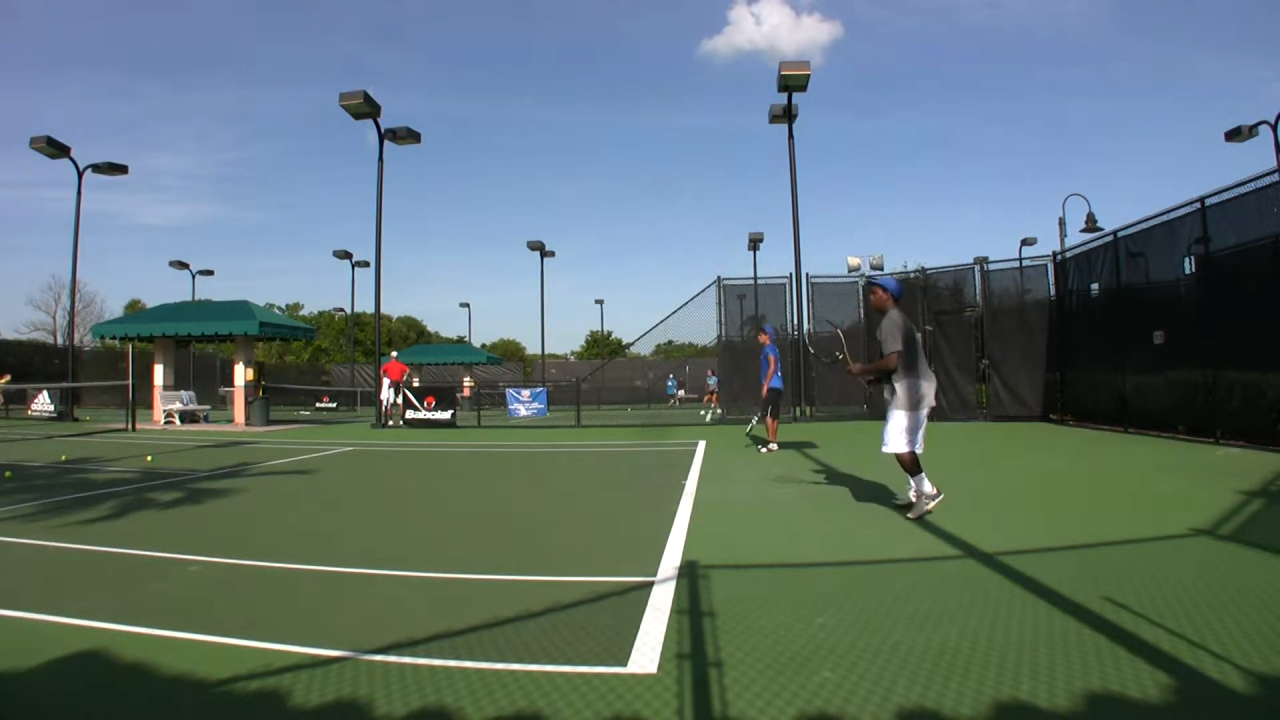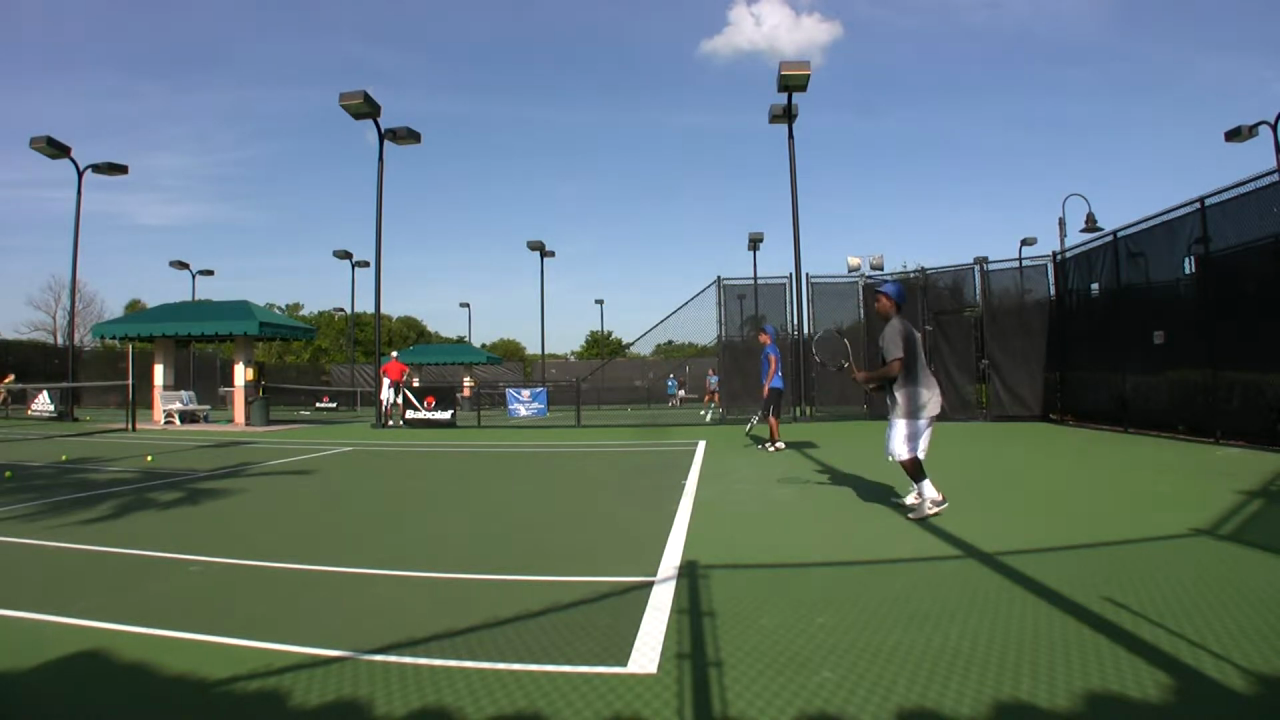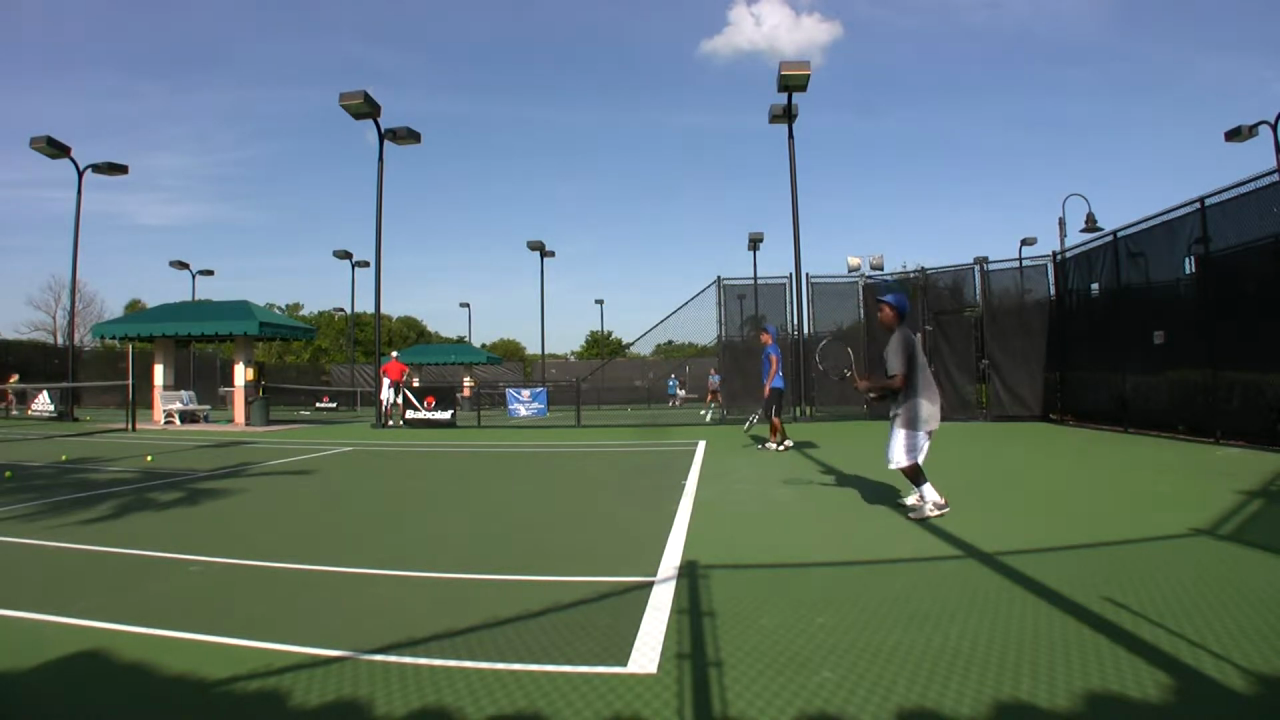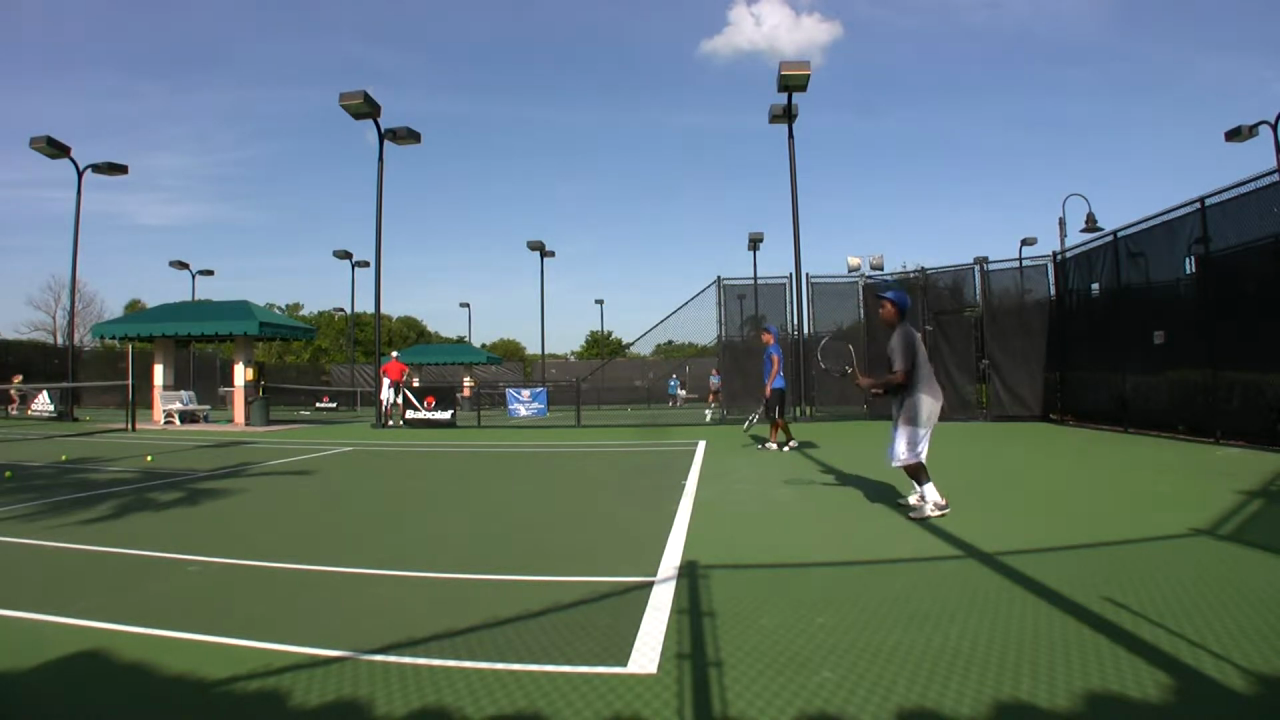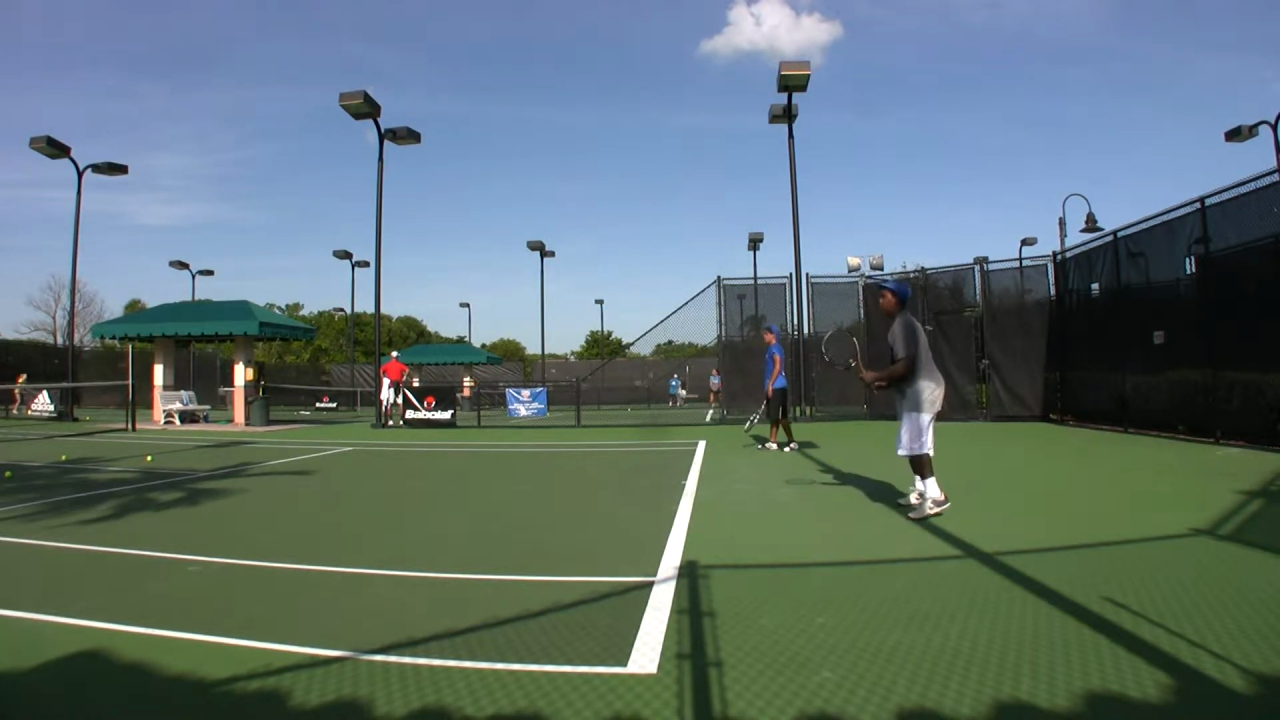
dt=0.1s
person 1, frame 1
left shoulder: (890, 322)
right shoulder: (898, 320)
left elbow: (892, 362)
left wrist: (863, 369)
right wrist: (875, 376)
left hip: (909, 390)
right hip: (912, 388)
left knee: (897, 442)
right knee: (905, 443)
left ankle: (927, 491)
right ankle: (918, 490)
person 1, frame 2
left shoulder: (893, 330)
right shoulder: (902, 328)
left elbow: (895, 369)
left wrist: (867, 377)
right wrist: (878, 383)
left hip: (913, 396)
right hip: (920, 394)
left knee: (900, 449)
right knee: (906, 449)
left ankle: (933, 497)
right ankle: (920, 491)
person 1, frame 3
left shoulder: (897, 341)
right shoulder: (906, 337)
left elbow: (897, 382)
left wrist: (869, 387)
right wrist: (880, 392)
left hip: (915, 406)
right hip: (921, 404)
left knee: (900, 456)
right knee: (906, 454)
left ankle: (935, 500)
right ankle: (921, 493)
person 1, frame 4
left shoulder: (901, 336)
right shoulder: (904, 334)
left elbow: (901, 377)
left wrist: (872, 383)
right wrist: (883, 389)
left hip: (918, 401)
right hip: (915, 400)
left knee: (906, 454)
right knee: (906, 451)
left ankle: (936, 501)
right ankle: (920, 492)
person 1, frame 5
left shoulder: (901, 326)
right shoulder: (904, 324)
left elbow: (904, 367)
left wrist: (876, 376)
right wrist: (886, 381)
left hip: (921, 390)
right hip: (917, 390)
left knee: (914, 444)
right knee: (911, 444)
left ankle: (935, 497)
right ankle: (921, 490)
